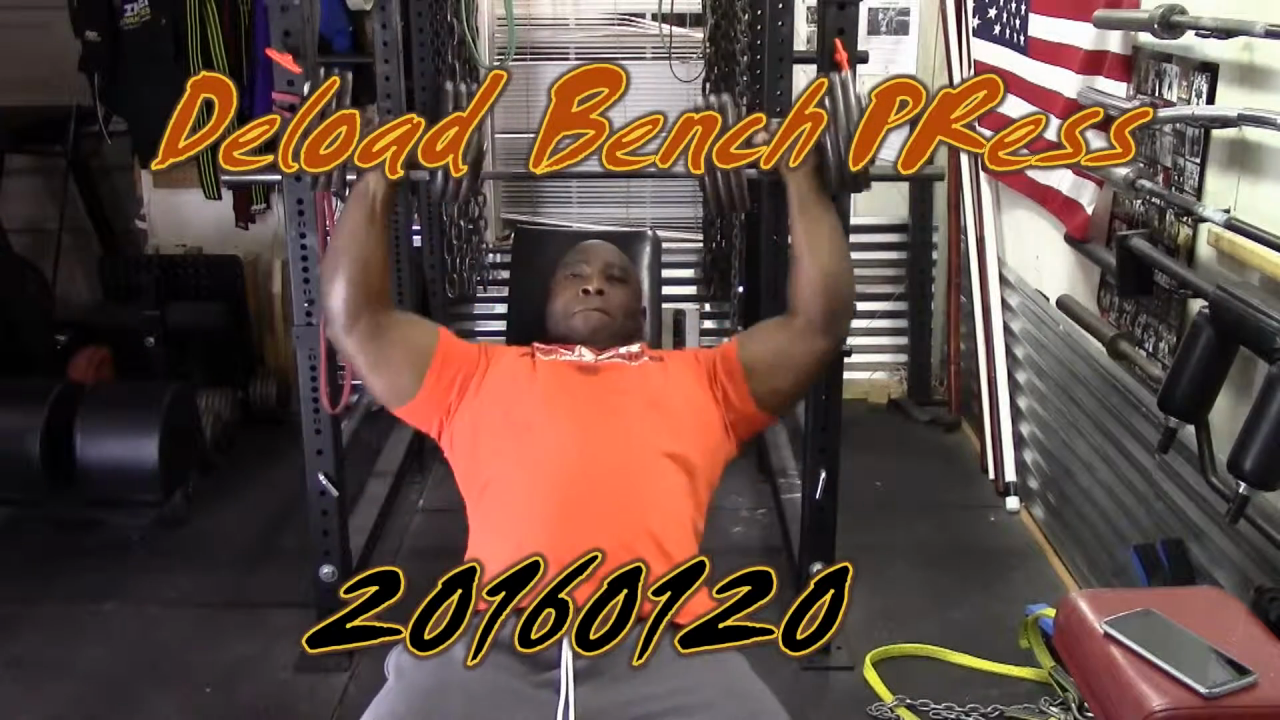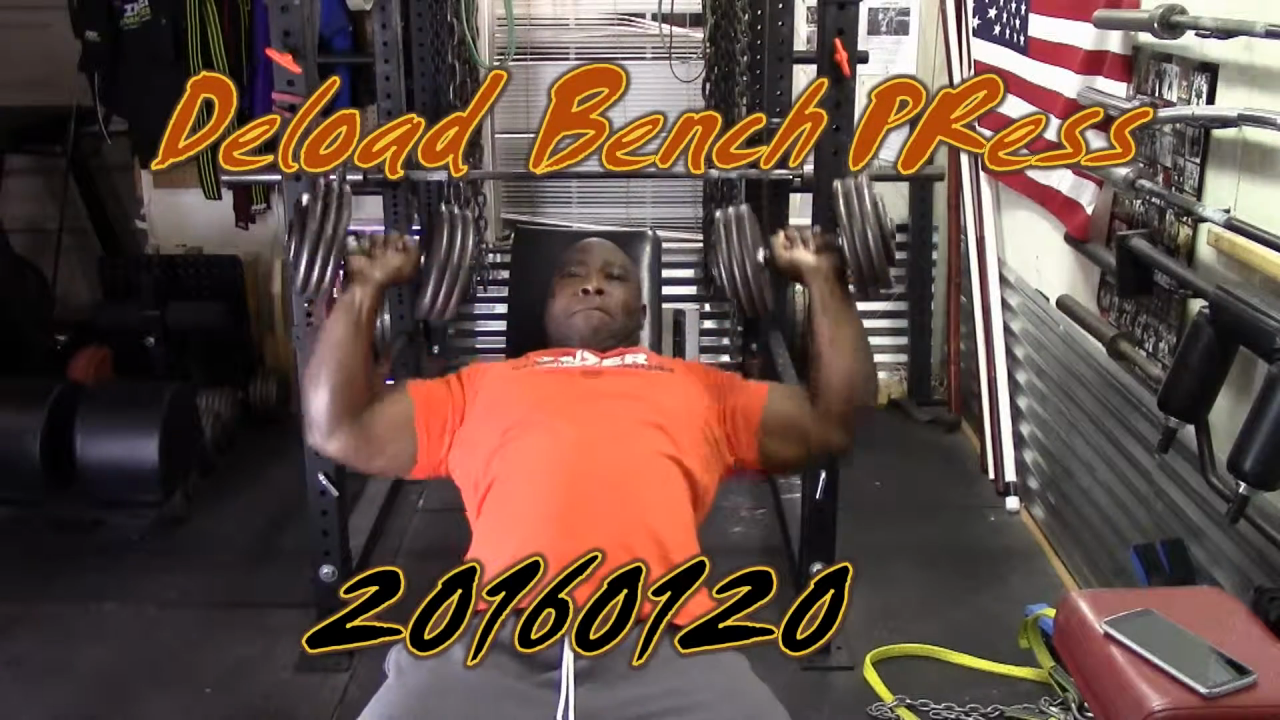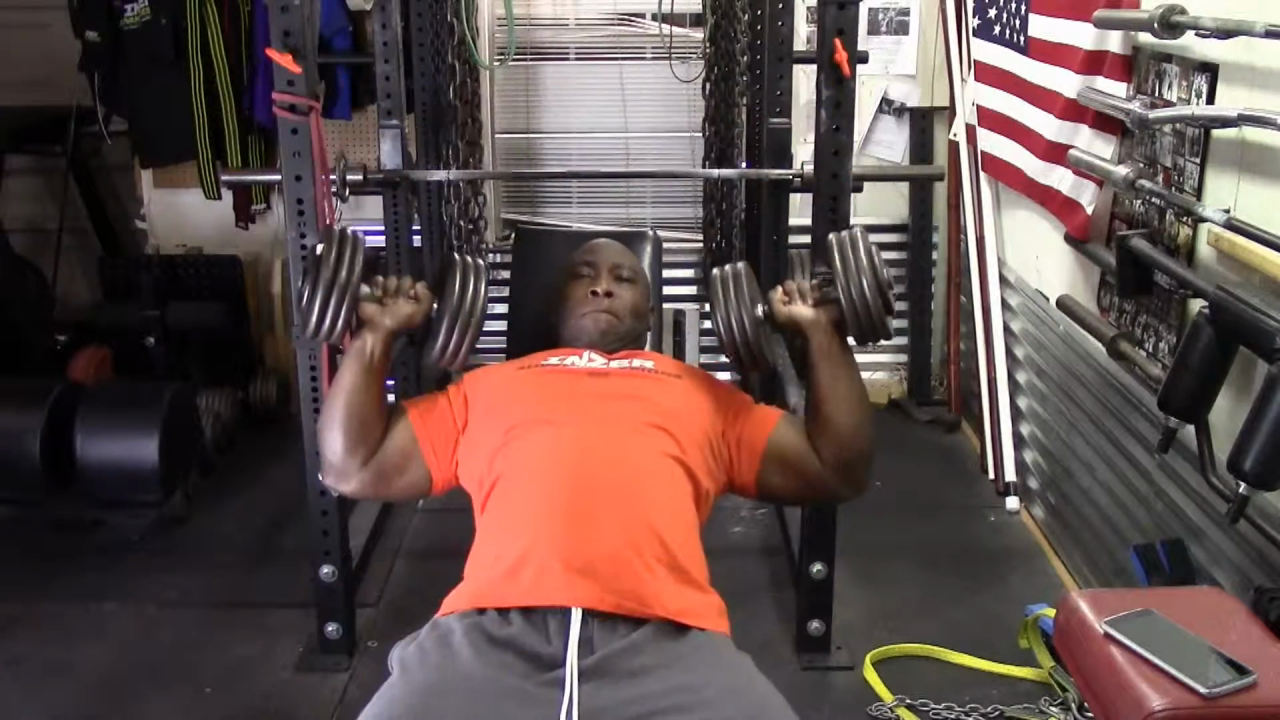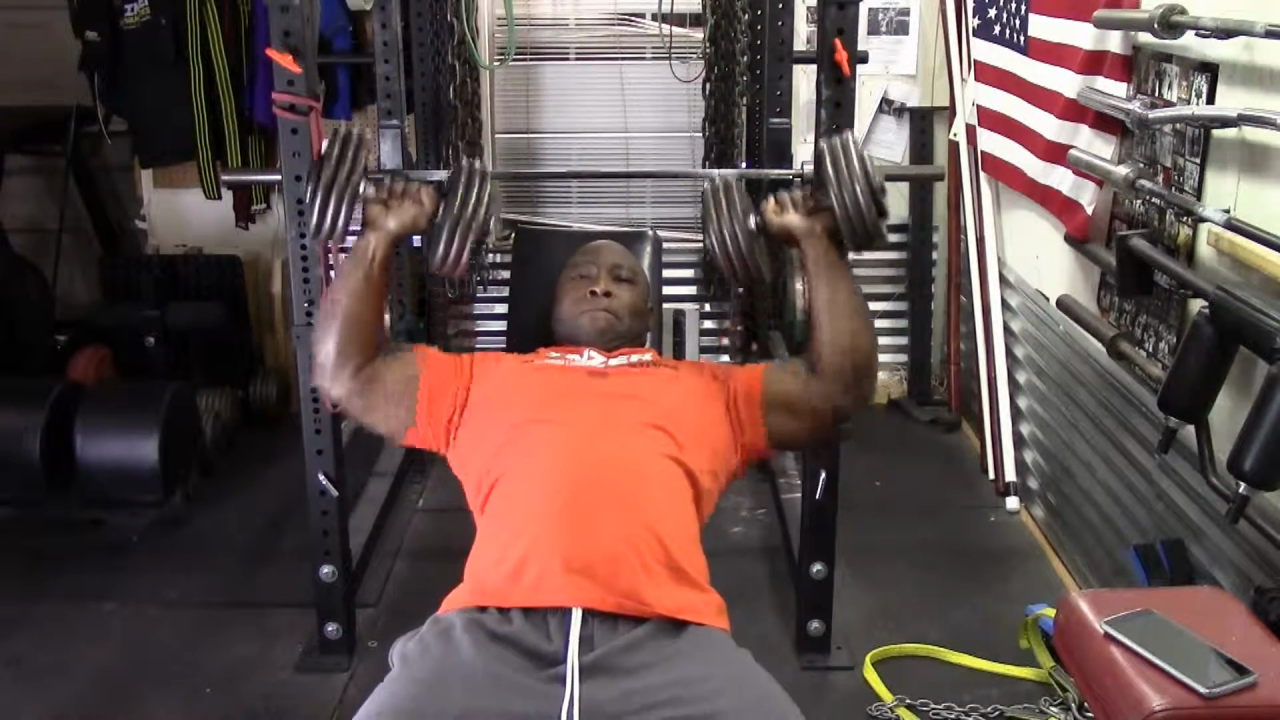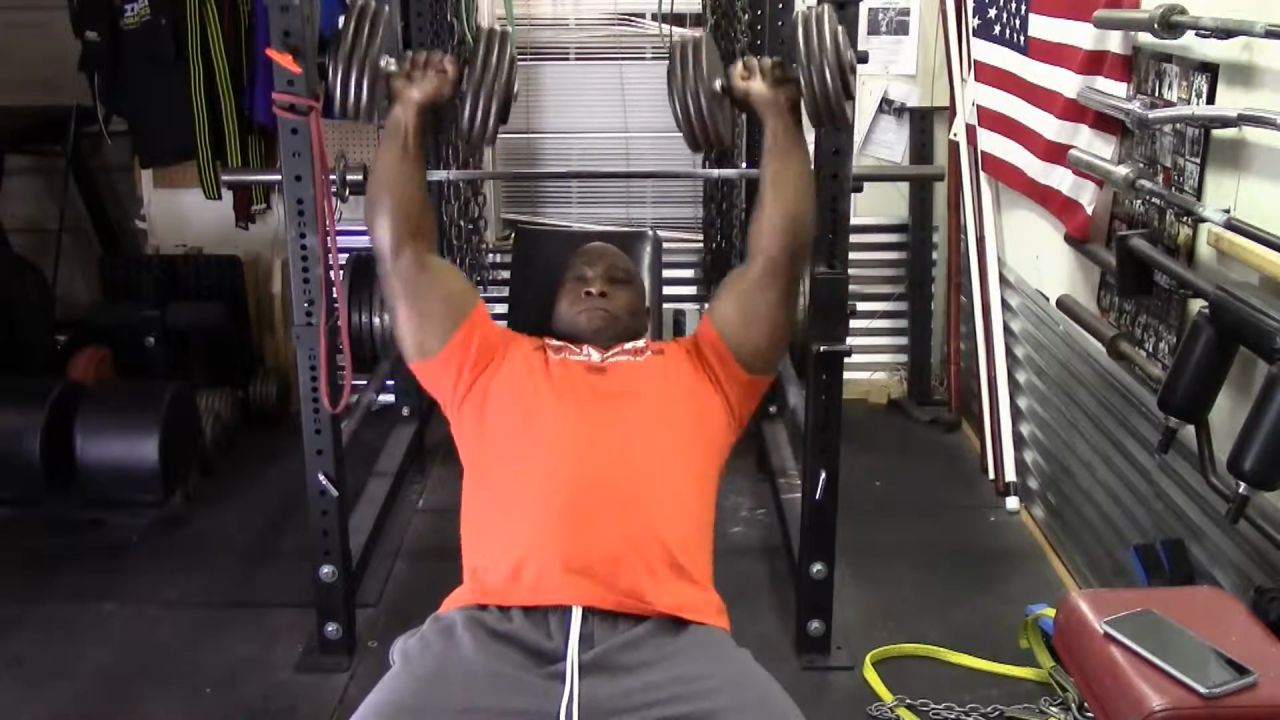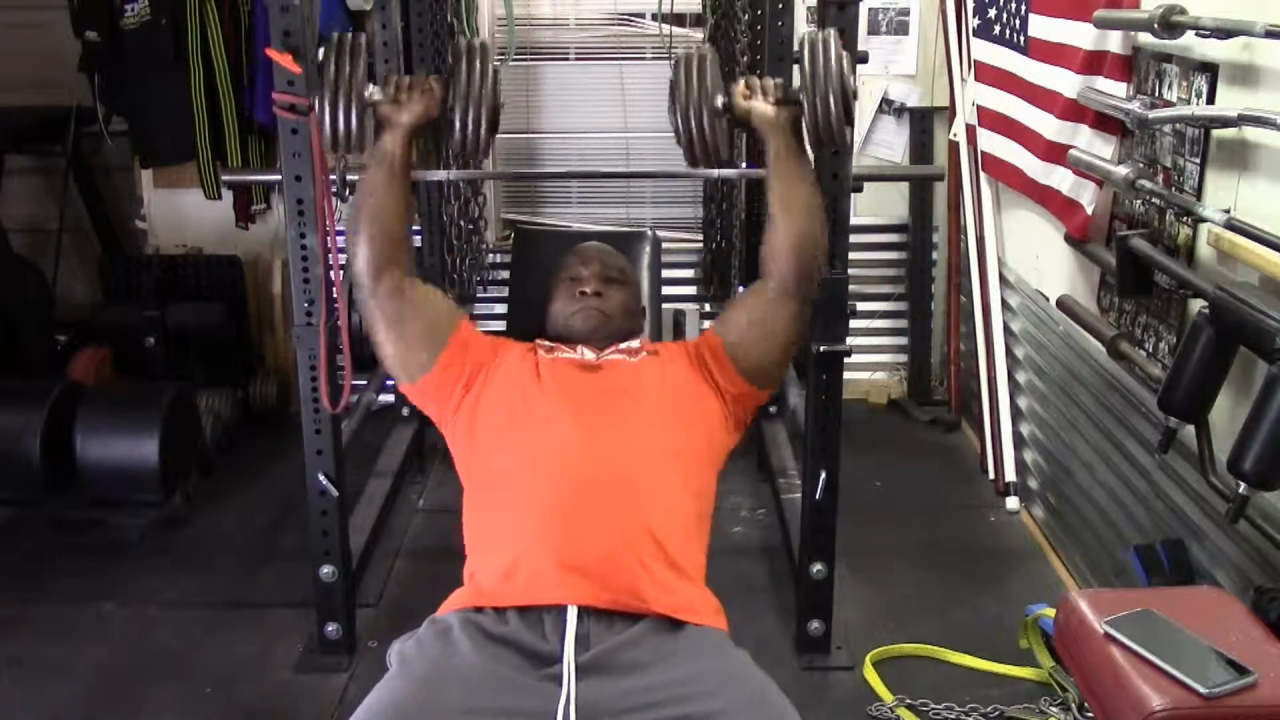
dt=0.3s
person 1, frame 1
left shoulder: (700, 382)
right shoulder: (482, 378)
left elbow: (820, 322)
right elbow: (356, 317)
left wrist: (799, 172)
right wrist: (378, 175)
left hip: (659, 642)
right hip: (495, 640)
person 1, frame 2
left shoulder: (698, 385)
right shoulder: (482, 385)
left elbow: (838, 422)
right elbow: (337, 430)
left wrist: (821, 279)
right wrist: (364, 289)
left hip: (659, 642)
right hip: (491, 637)
person 1, frame 3
left shoulder: (702, 394)
right shoulder: (488, 386)
left elbow: (839, 473)
right elbow: (352, 469)
left wrist: (820, 330)
right wrist: (375, 333)
left hip: (664, 641)
right hip: (491, 633)
person 1, frame 4
left shoulder: (705, 391)
right shoulder: (486, 381)
left elbow: (841, 386)
right elbow: (345, 371)
left wrist: (813, 239)
right wrist: (381, 239)
left hip: (663, 637)
right hip: (494, 631)
person 1, frame 5
left shoulder: (698, 376)
right shoulder: (491, 368)
left elbow: (776, 256)
right elbow: (405, 251)
left wrist: (777, 111)
right wrist: (407, 111)
left hip: (663, 636)
right hip: (492, 628)
person 1, frame 6
left shoulder: (696, 375)
right shoulder: (487, 372)
left elbow: (791, 277)
right elbow: (382, 272)
left wrist: (776, 134)
right wrist: (397, 135)
left hip: (661, 636)
right hip: (490, 629)
